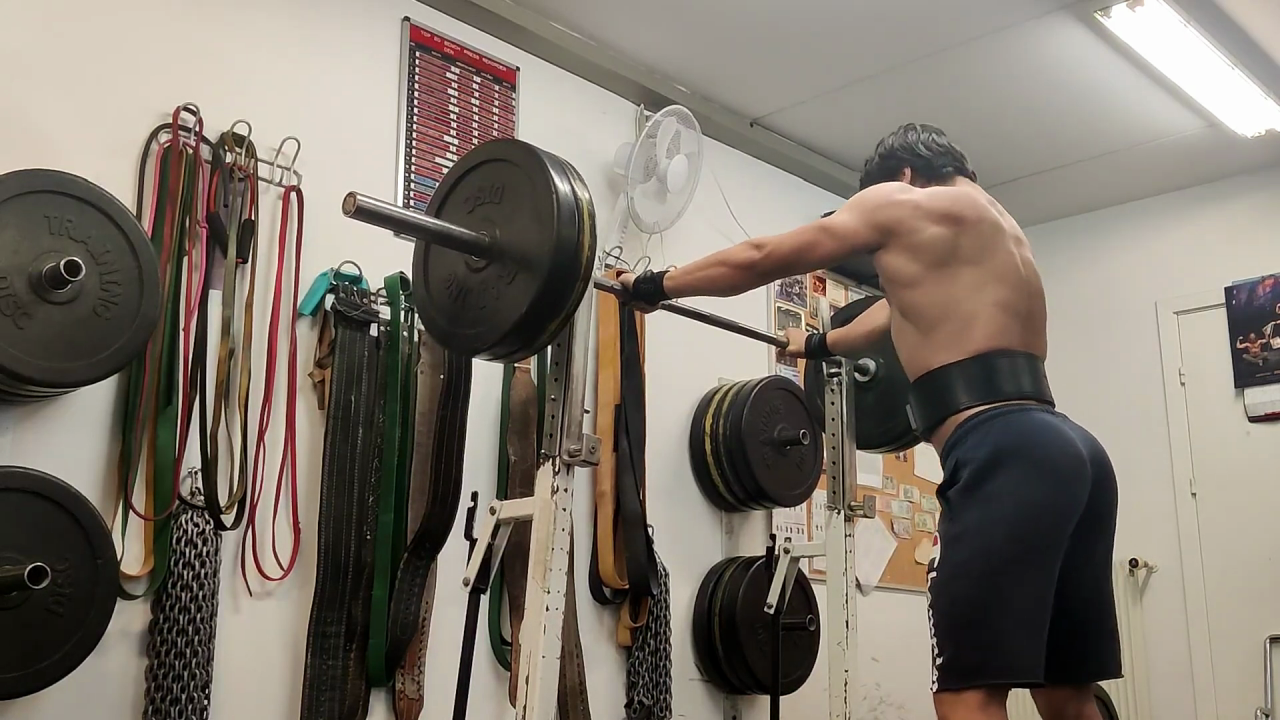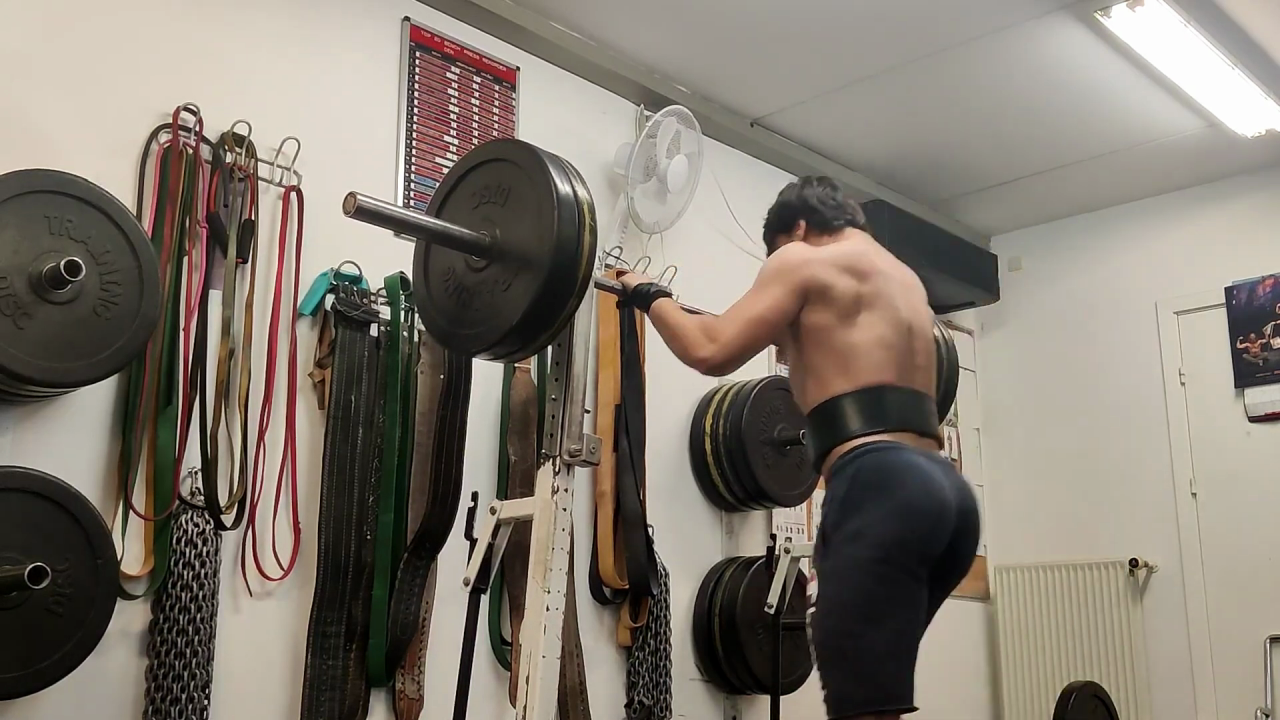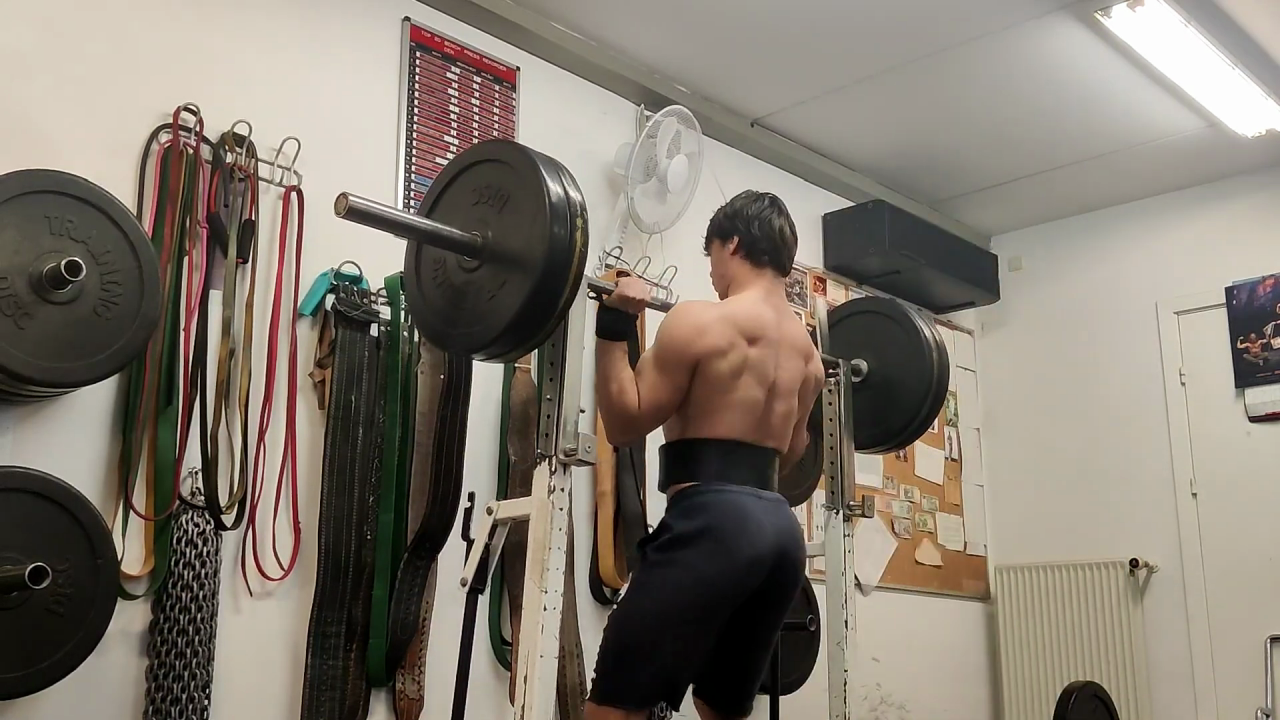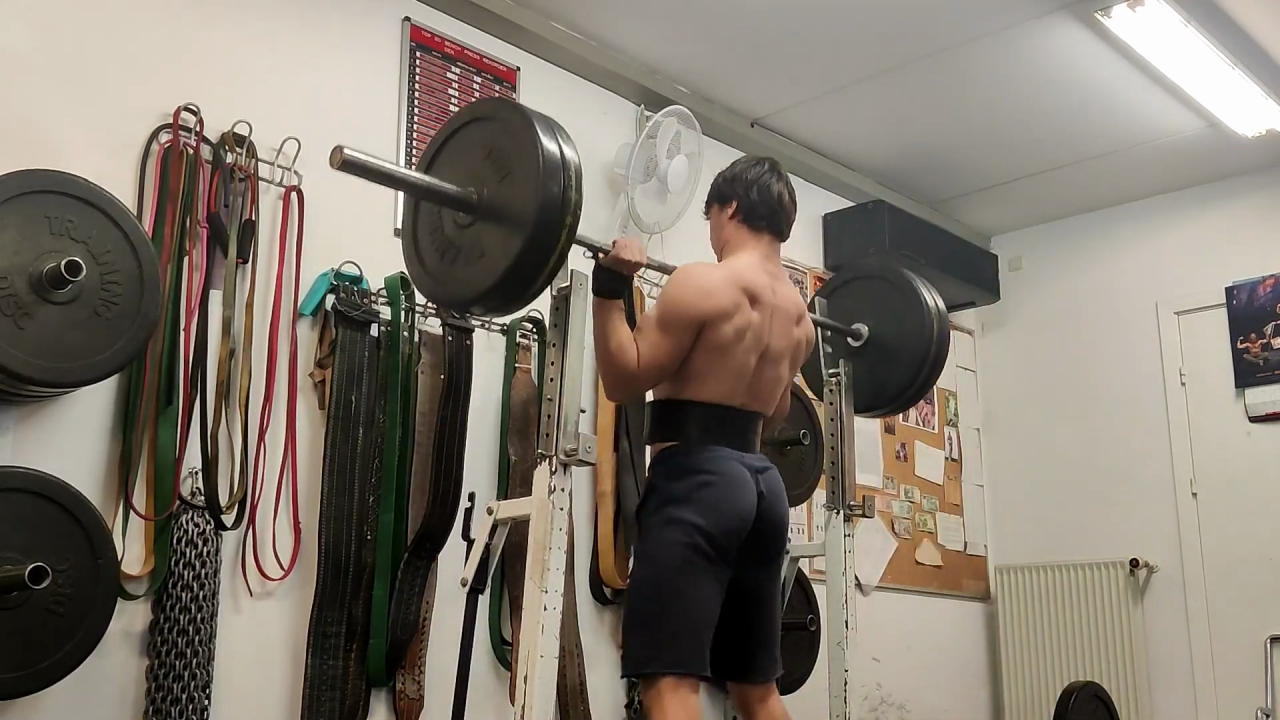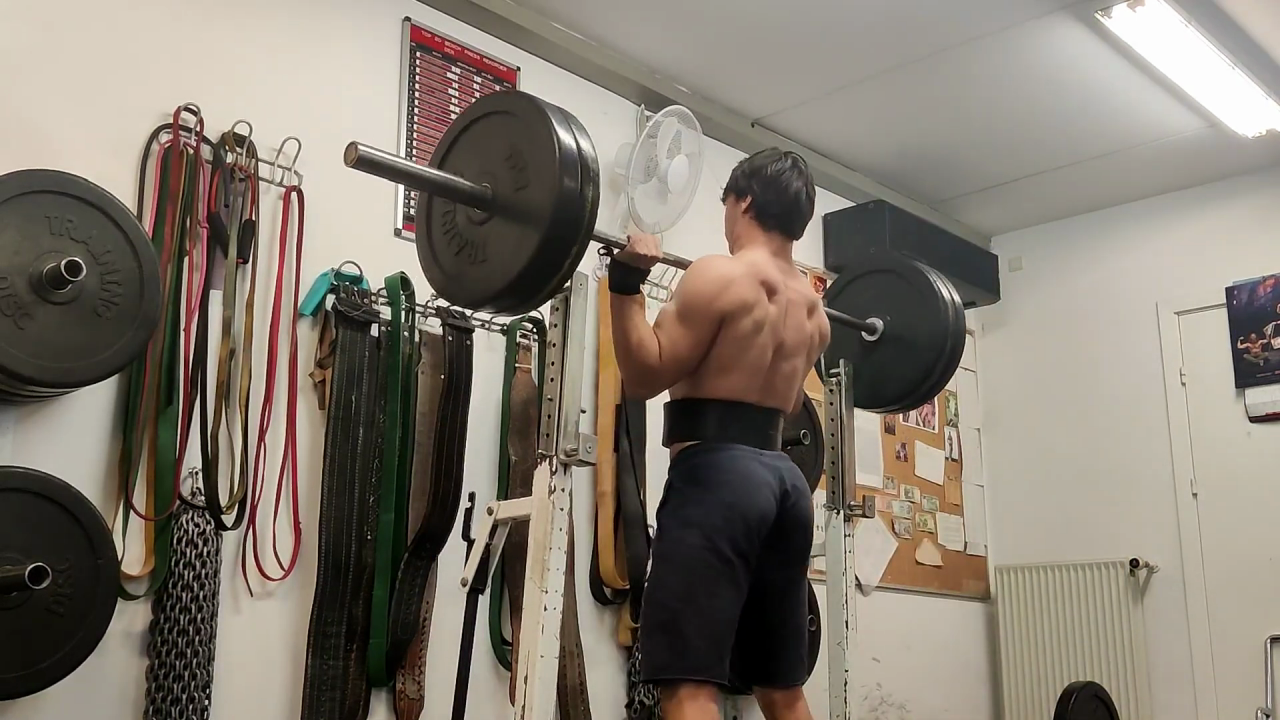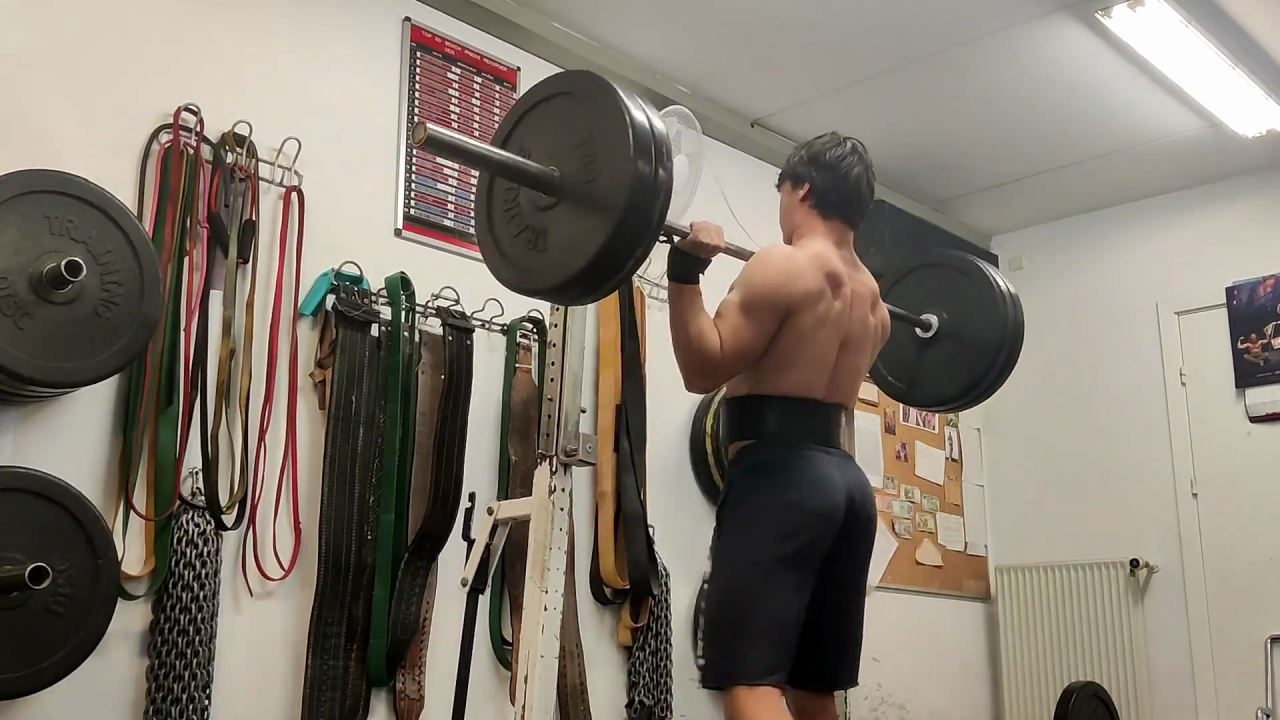
dt=0.5s
person 1, frame 1
left shoulder: (904, 202)
right shoulder: (1001, 228)
left elbow: (758, 259)
left wrist: (655, 286)
right wrist: (819, 344)
left hip: (1003, 456)
right hip: (1069, 452)
person 1, frame 2
left shoulder: (807, 259)
right shoulder: (905, 280)
left elbow: (712, 351)
left wrist: (649, 296)
left hip: (879, 490)
right hip: (944, 490)
person 1, frame 3
left shoulder: (699, 321)
right shoulder: (807, 348)
left elbow: (624, 422)
left wrist: (613, 326)
left hip: (709, 524)
right hip: (777, 528)
person 1, frame 4
left shoulder: (702, 282)
right shoulder: (800, 311)
left elbow: (623, 379)
left wrist: (609, 288)
left hip: (696, 485)
right hip: (761, 487)
person 1, frame 5
left shoulder: (719, 275)
right shoulder: (814, 306)
left elbow: (644, 374)
left wrist: (626, 282)
left hip: (716, 479)
right hip: (783, 483)
person 1, frame 6
left shoulder: (781, 266)
right shoulder: (873, 297)
left elbow: (703, 368)
left wrist: (686, 270)
left hip: (777, 481)
right hip: (843, 483)
